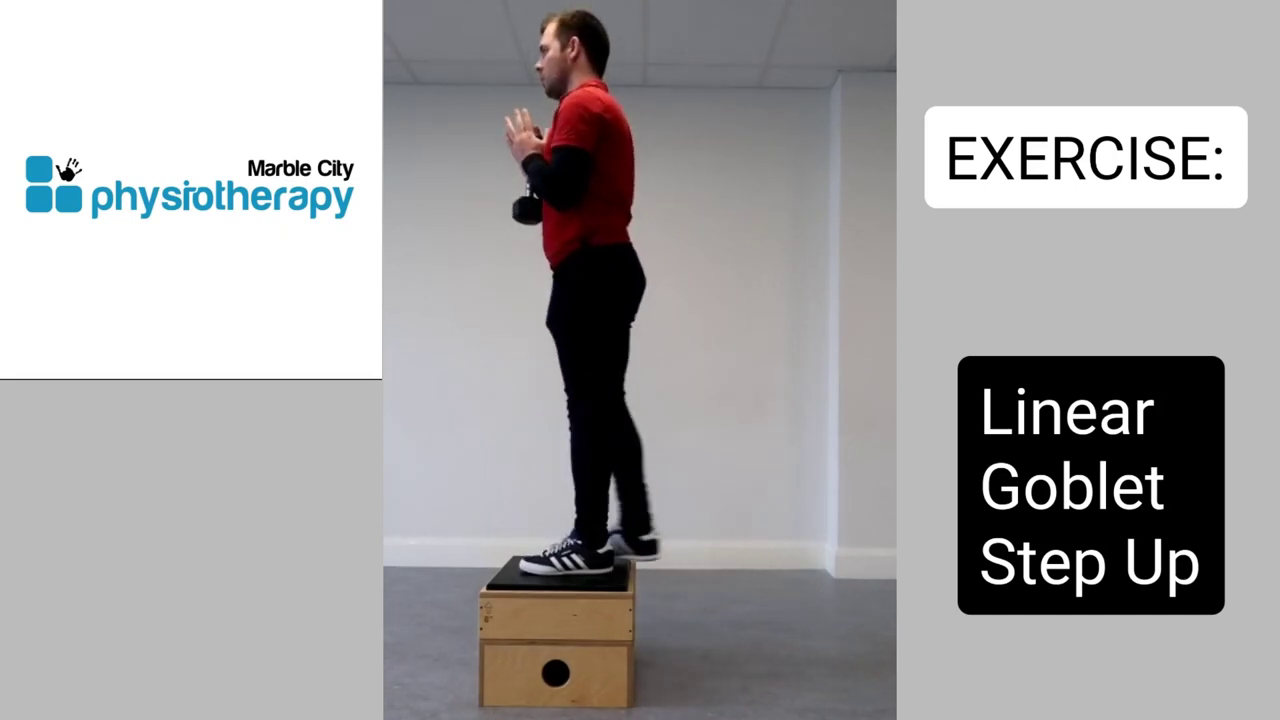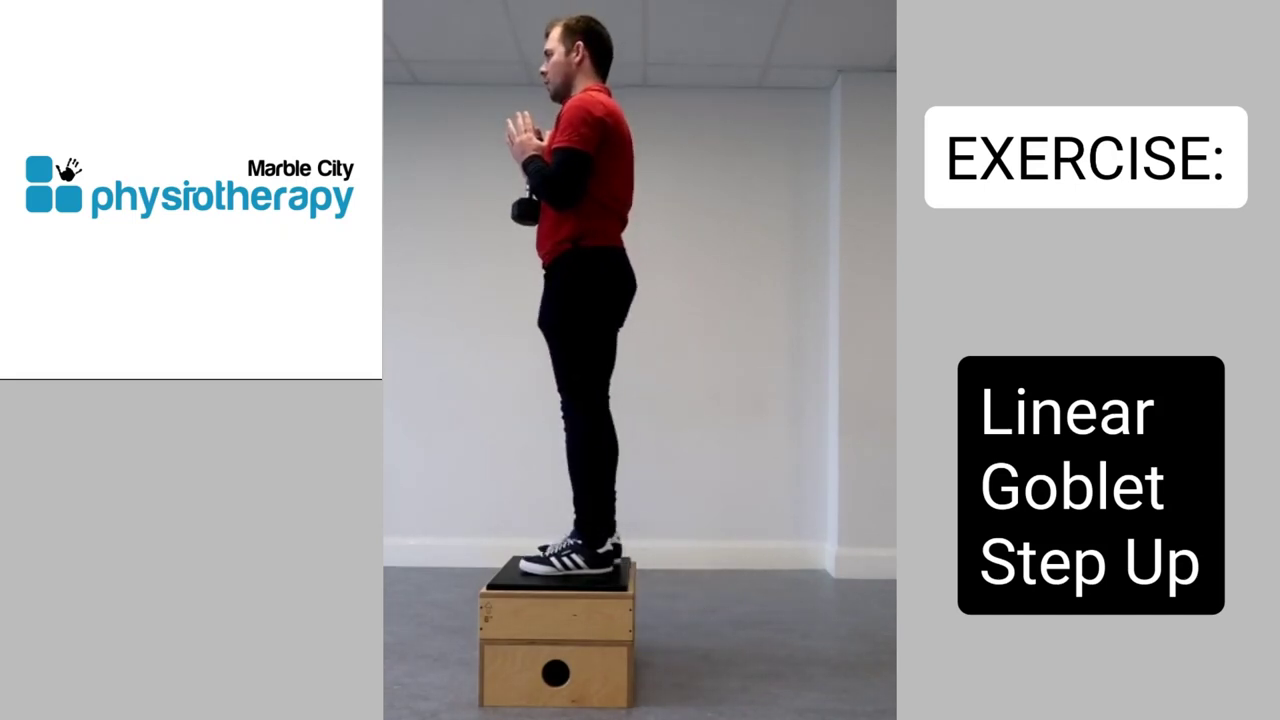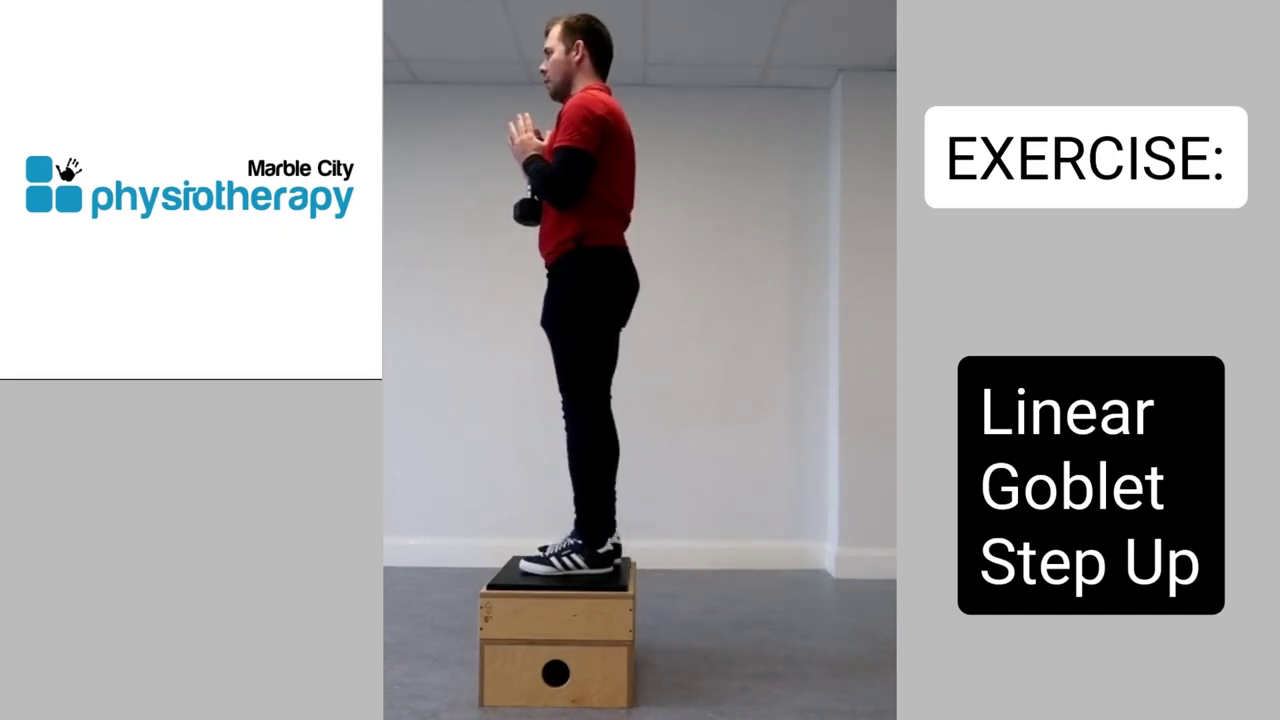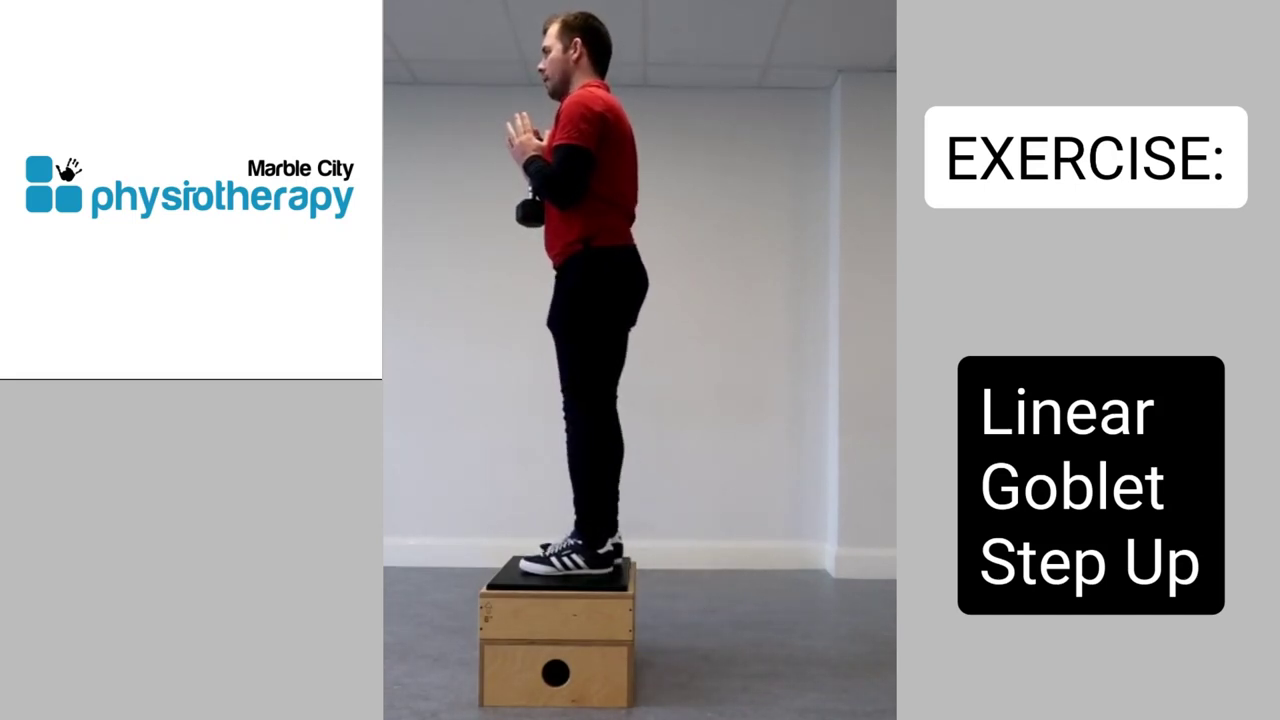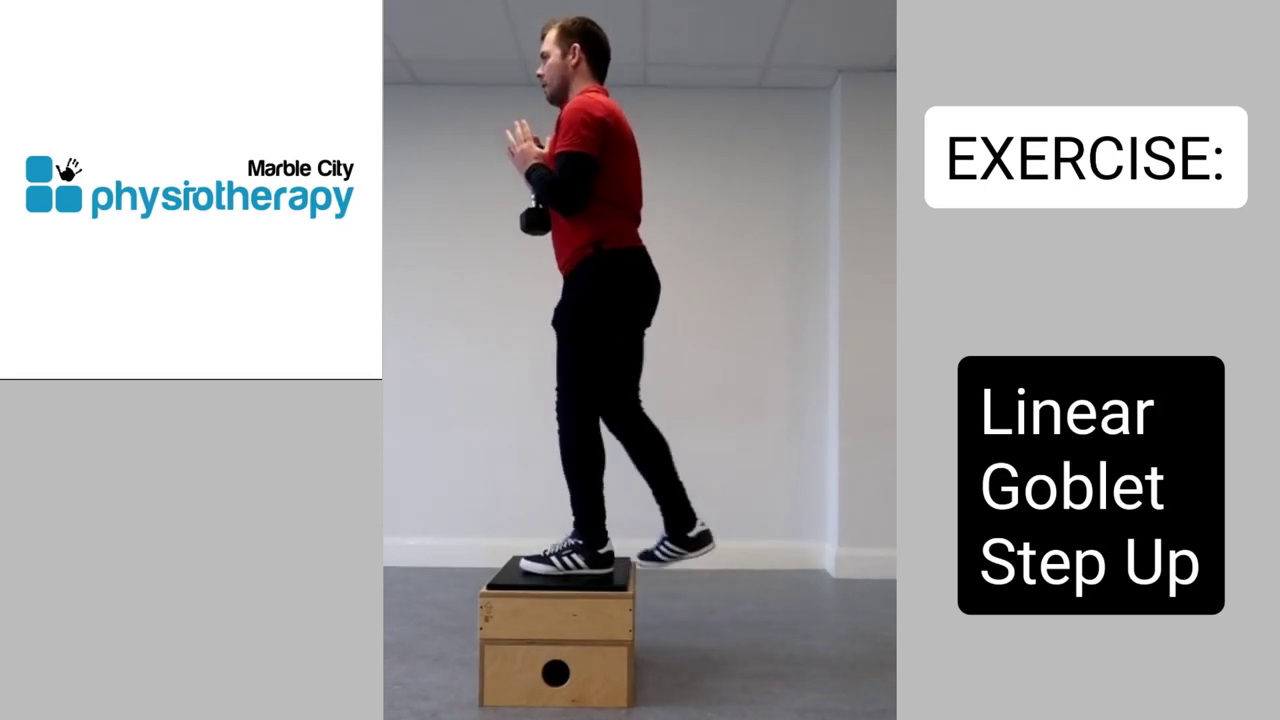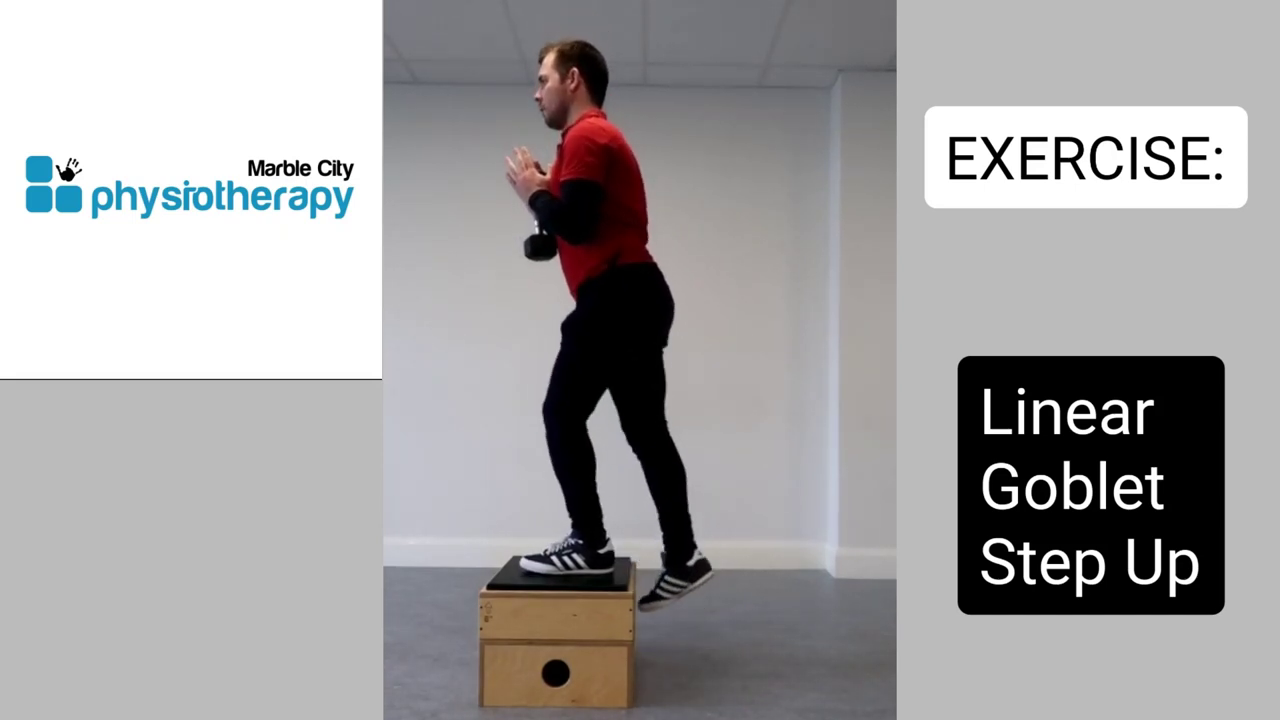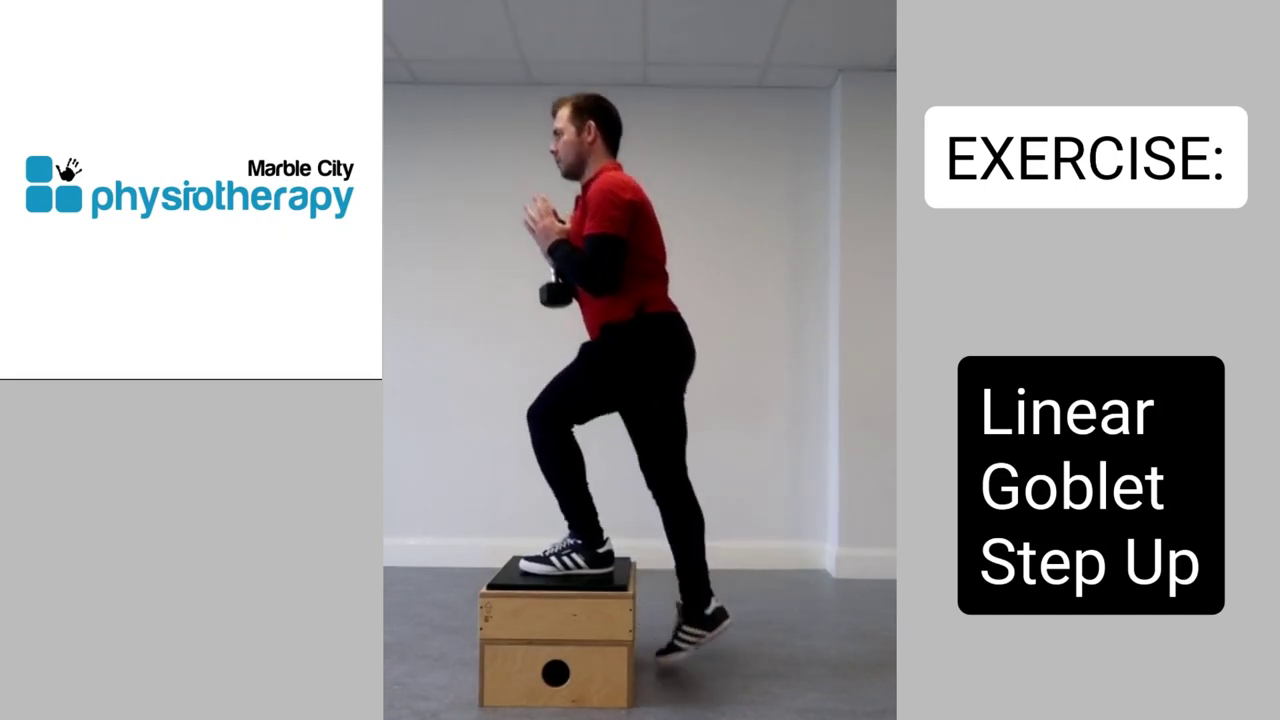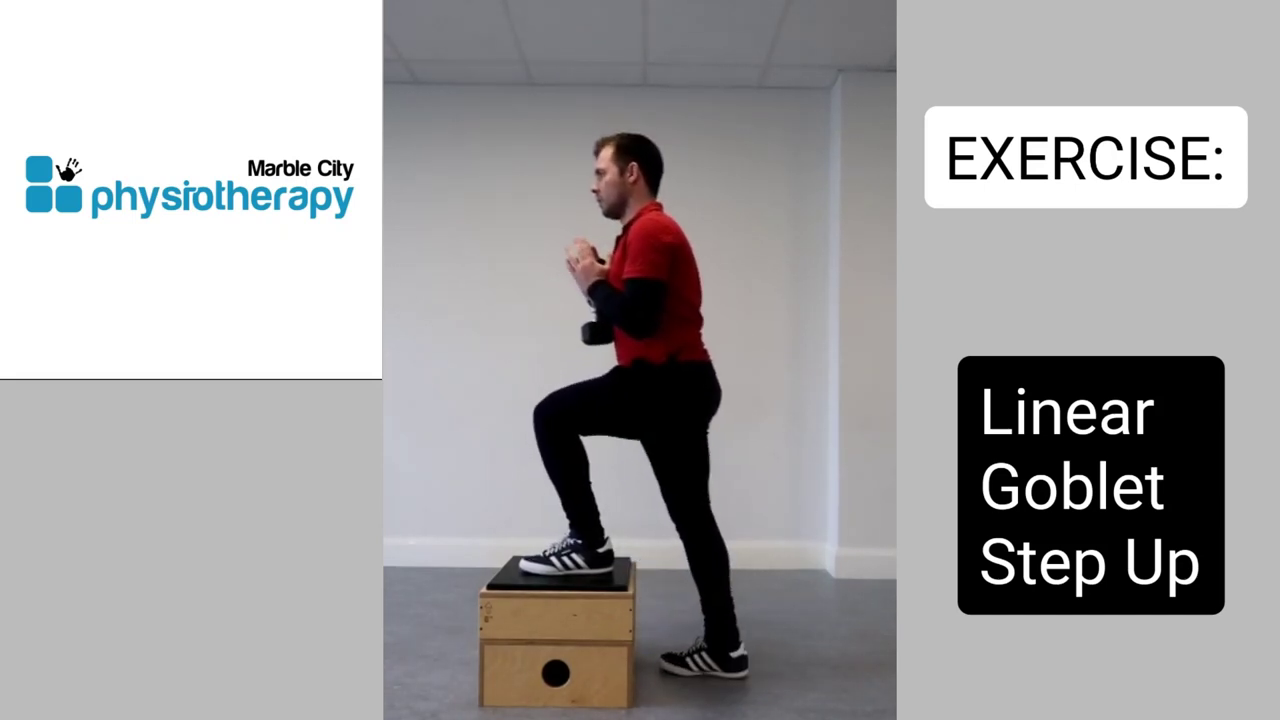
dt=0.3s
person 1, frame 1
left shoulder: (582, 105)
right shoulder: (599, 107)
left elbow: (562, 190)
left wrist: (528, 155)
right wrist: (540, 159)
left hip: (590, 273)
right hip: (606, 270)
left knee: (589, 409)
right knee: (605, 406)
left ankle: (588, 544)
right ankle: (636, 528)
person 1, frame 2
left shoulder: (584, 109)
right shoulder: (601, 112)
left elbow: (560, 190)
left wrist: (529, 156)
right wrist: (542, 161)
left hip: (582, 274)
right hip: (596, 273)
left knee: (582, 408)
right knee: (588, 407)
left ankle: (591, 543)
right ankle: (597, 535)
person 1, frame 3
left shoulder: (586, 108)
right shoulder: (602, 111)
left elbow: (561, 190)
left wrist: (529, 156)
right wrist: (543, 160)
left hip: (585, 274)
right hip: (599, 273)
left knee: (583, 408)
right knee: (589, 407)
left ankle: (592, 543)
right ankle: (597, 534)
person 1, frame 4
left shoulder: (583, 105)
right shoulder: (601, 108)
left elbow: (563, 188)
left wrist: (528, 155)
right wrist: (542, 159)
left hip: (593, 274)
right hip: (609, 272)
left knee: (584, 409)
right knee: (594, 408)
left ankle: (591, 544)
right ankle: (598, 534)
person 1, frame 5
left shoulder: (584, 112)
right shoulder: (599, 113)
left elbow: (567, 197)
left wrist: (530, 165)
right wrist: (545, 166)
left hip: (603, 279)
right hip: (621, 276)
left knee: (576, 410)
right knee: (619, 409)
left ankle: (590, 544)
right ankle: (684, 528)
person 1, frame 6
left shoulder: (585, 137)
right shoulder: (597, 138)
left elbow: (576, 224)
left wrist: (533, 192)
right wrist: (546, 192)
left hip: (618, 298)
right hip: (635, 298)
left knee: (563, 413)
right knee: (647, 433)
left ankle: (589, 546)
right ankle: (682, 559)
person 1, frame 7
left shoulder: (608, 190)
right shoulder: (607, 190)
left elbow: (599, 276)
left wrist: (552, 241)
right wrist: (562, 243)
left hip: (641, 342)
right hip: (654, 344)
left knee: (547, 418)
right knee: (667, 479)
left ankle: (588, 546)
right ankle: (700, 607)
person 1, frame 8
left shoulder: (650, 231)
right shoulder: (644, 232)
left elbow: (638, 321)
left wrist: (591, 283)
right wrist: (602, 282)
left hip: (668, 384)
right hip: (678, 385)
left knee: (553, 416)
right knee: (691, 517)
left ankle: (587, 543)
right ankle: (723, 646)
